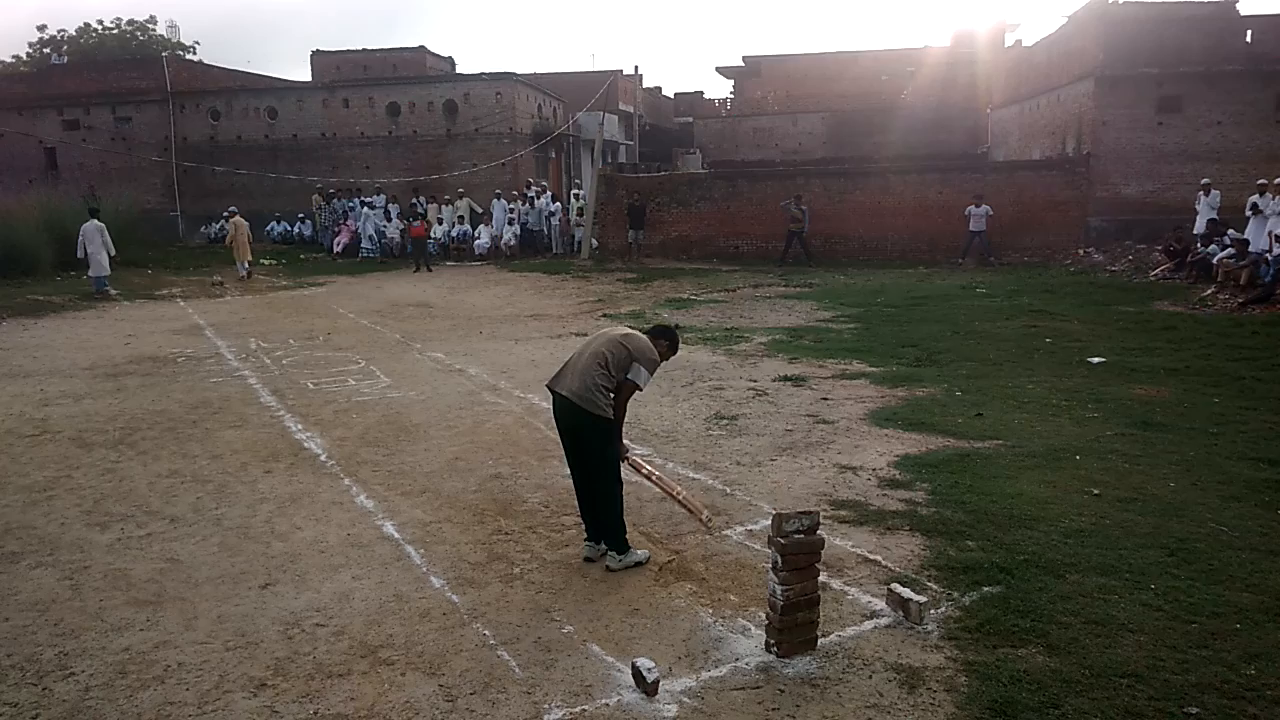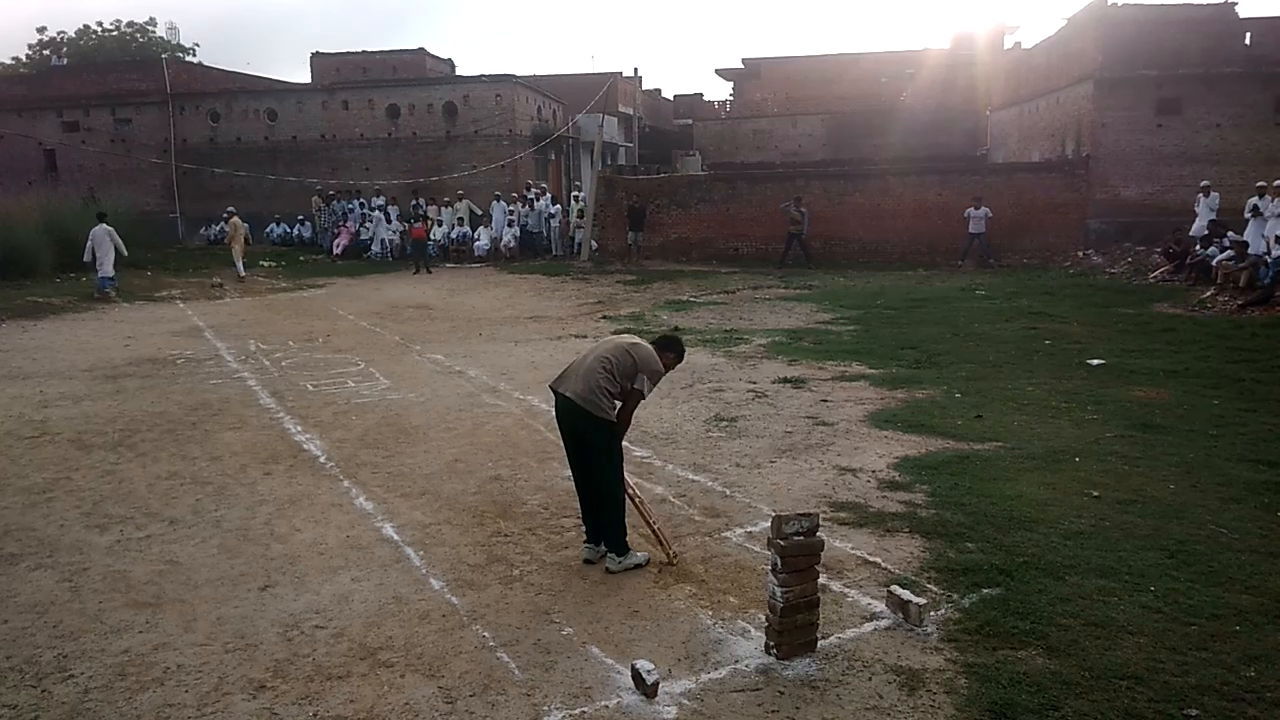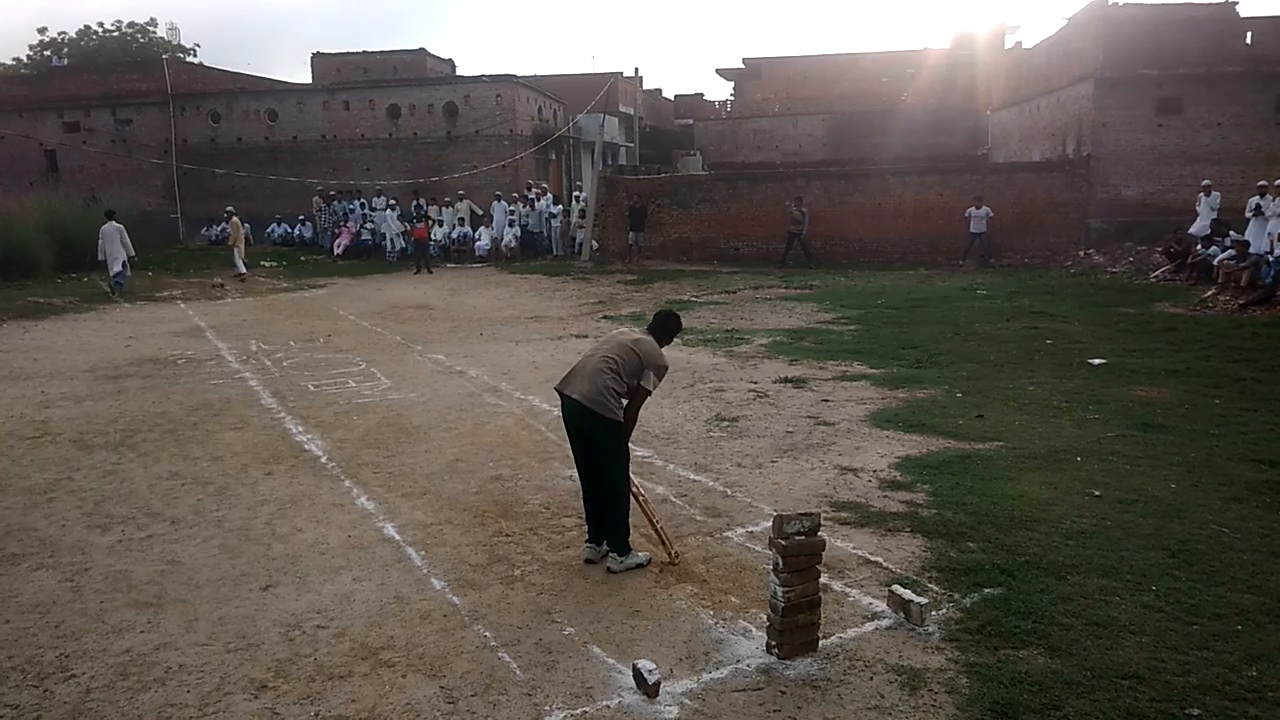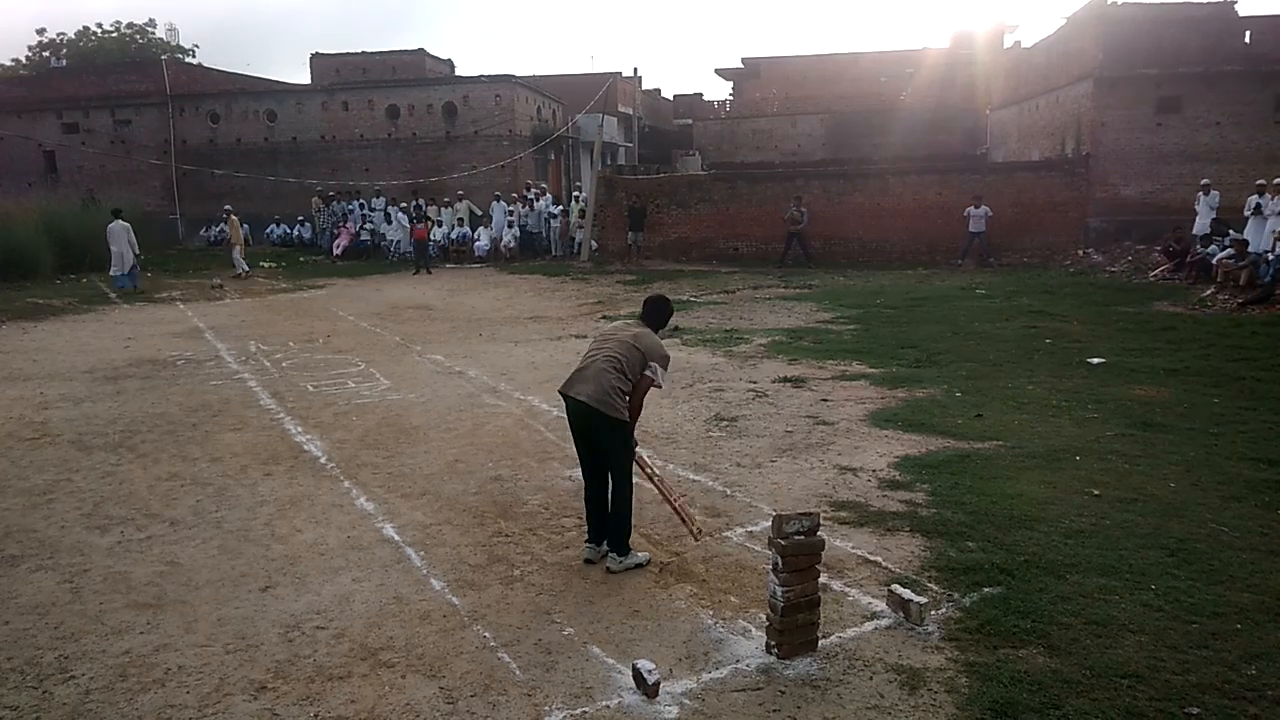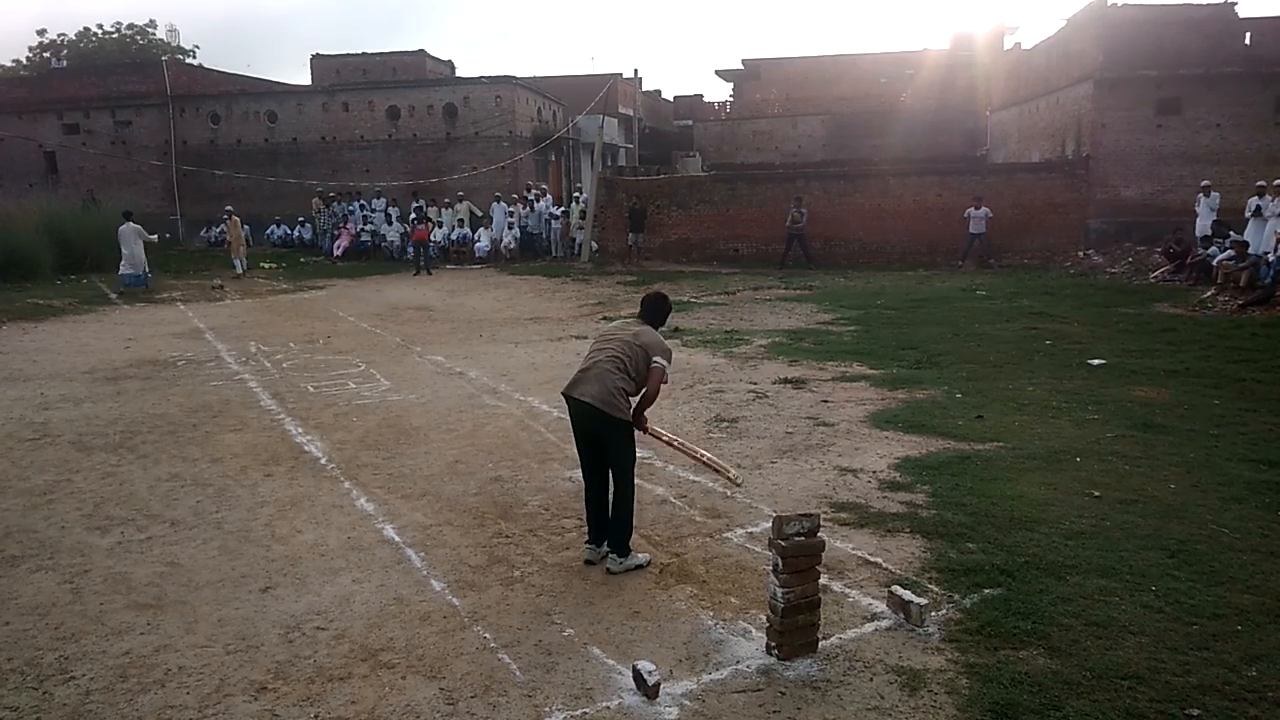
dt=0.2s
person 1, frame 1
left shoulder: (622, 334)
right shoulder: (649, 355)
right elbow: (620, 402)
left wrist: (610, 440)
right wrist: (616, 442)
left hip: (561, 396)
right hip: (588, 404)
left knee: (584, 478)
right knee: (608, 481)
left ankle: (594, 541)
right ankle: (618, 552)
person 1, frame 2
left shoulder: (626, 341)
right shoulder: (654, 366)
right elbow: (626, 411)
right wrist: (614, 444)
left hip: (564, 396)
right hip: (591, 406)
left knee: (585, 479)
right knee: (611, 483)
left ankle: (593, 544)
right ankle: (618, 554)
person 1, frame 3
left shoulder: (623, 333)
right shoulder: (657, 360)
right elbow: (632, 408)
right wrist: (621, 442)
left hip: (569, 396)
right hip: (599, 406)
left knee: (590, 479)
right knee: (617, 484)
left ankle: (595, 544)
right ankle: (619, 553)
person 1, frame 4
left shoulder: (615, 328)
right shoulder: (658, 351)
right elbow: (636, 400)
right wrist: (627, 435)
left hip: (573, 397)
right hip: (605, 408)
left knee: (593, 478)
right knee: (621, 483)
left ankle: (594, 543)
right ankle: (619, 553)
person 1, frame 5
left shoulder: (614, 327)
right shoulder: (659, 347)
right elbow: (651, 390)
left wrist: (630, 413)
right wrist: (638, 415)
left hip: (576, 398)
right hip: (608, 408)
left knee: (594, 480)
right knee: (623, 484)
left ankle: (595, 544)
right ankle: (619, 554)
